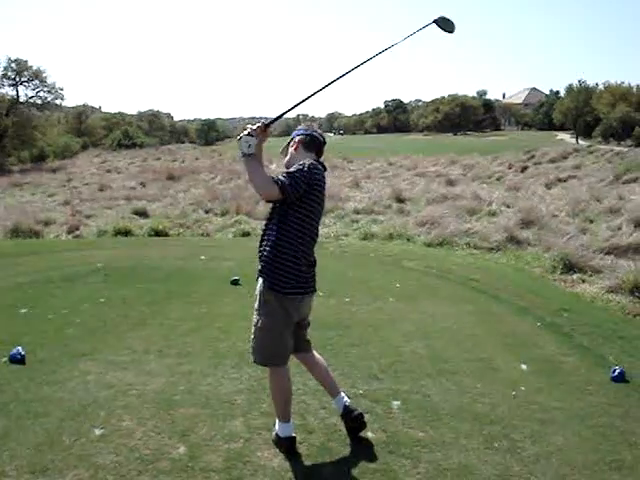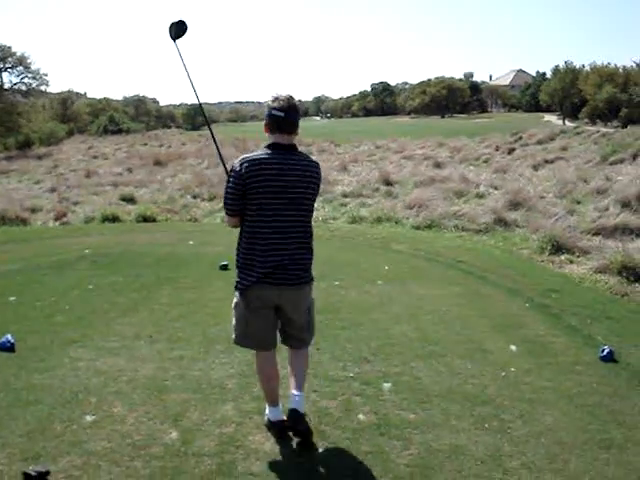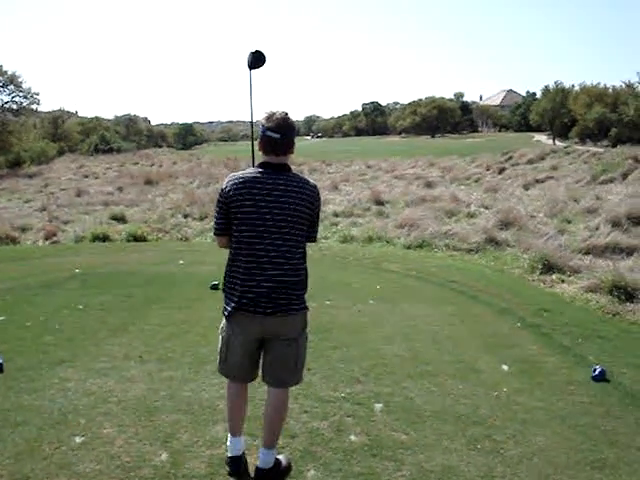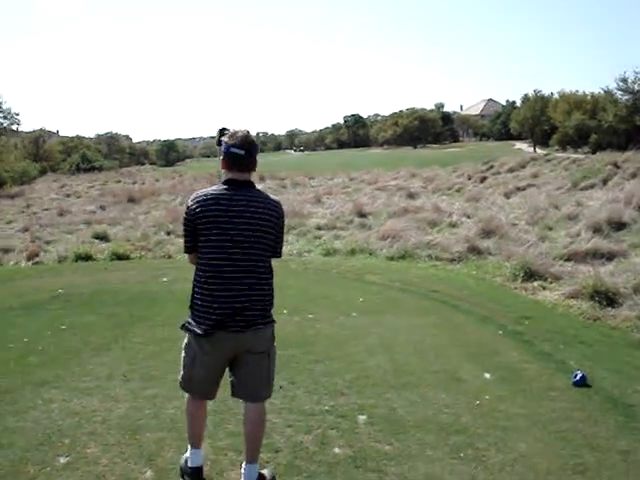
dt=0.7s
person 1, frame 1
left shoulder: (308, 169)
right shoulder: (310, 177)
left elbow: (268, 191)
right elbow: (270, 187)
left wrist: (250, 153)
right wrist: (256, 151)
left hip: (280, 284)
right hip: (300, 284)
left knee: (277, 362)
right knee: (302, 349)
left ankle: (285, 433)
right ankle: (347, 408)
person 1, frame 2
left shoulder: (245, 166)
right shoulder: (311, 168)
left elbow: (232, 220)
left hip: (255, 275)
right hip: (297, 275)
left knee: (264, 349)
right knee: (298, 343)
left ankle: (274, 415)
right ankle: (297, 406)
person 1, frame 3
left shoulder: (233, 185)
right shoulder: (308, 191)
left elbow: (222, 240)
right elbow: (306, 240)
left hip: (242, 301)
right hip: (288, 304)
left knee: (237, 379)
right knee: (278, 385)
person 1, frame 4
left shoulder: (199, 202)
right shoulder: (272, 207)
left elbow: (193, 257)
right elbow: (270, 256)
left hip: (209, 317)
right hip: (255, 320)
left knee: (196, 394)
right knee: (255, 399)
